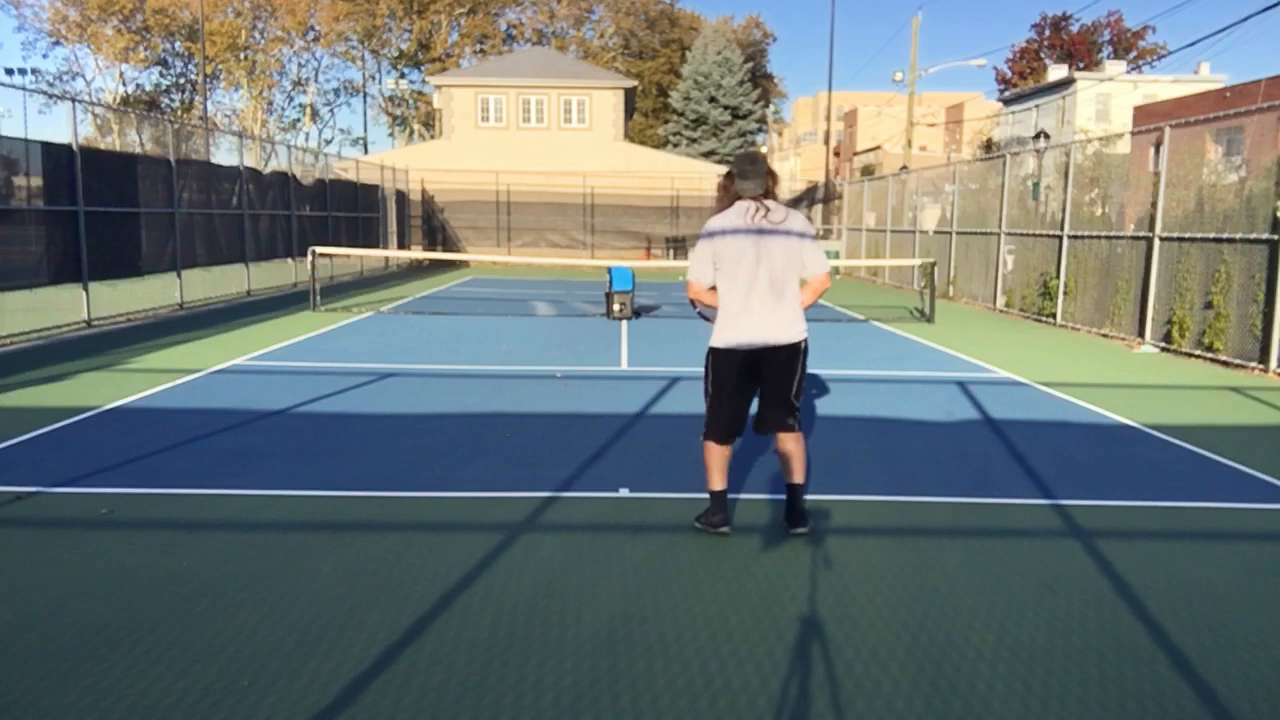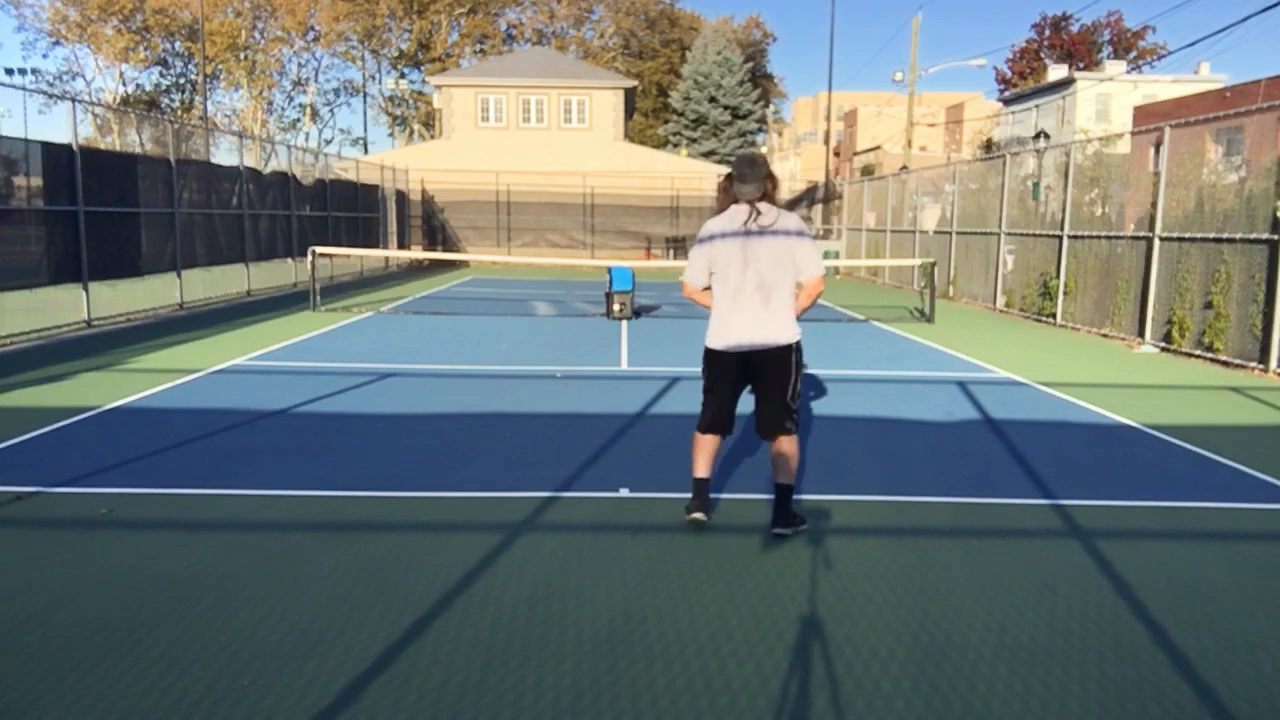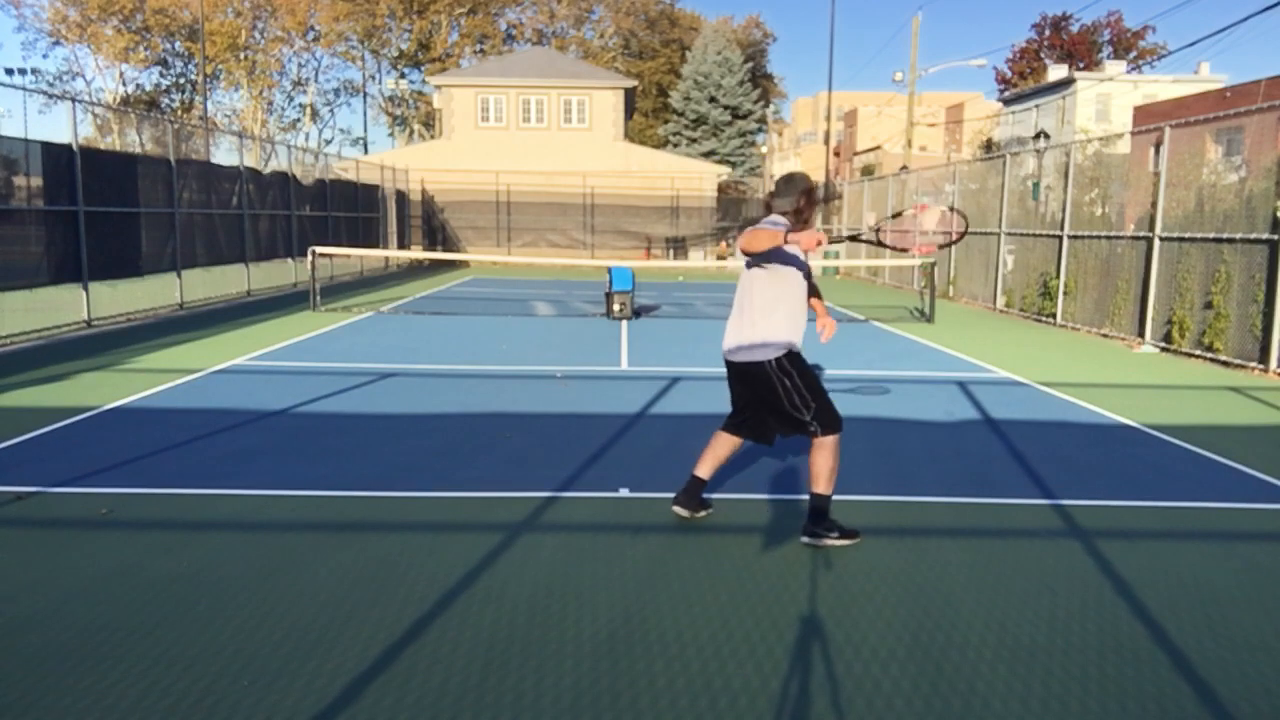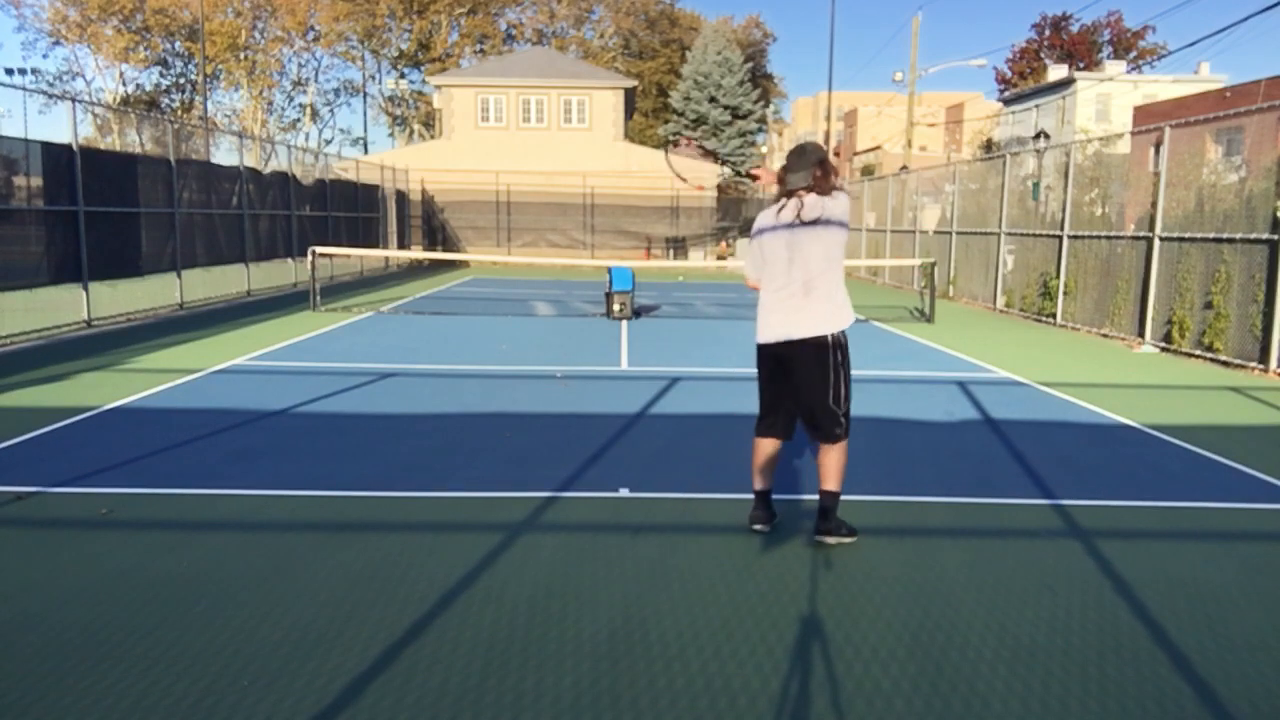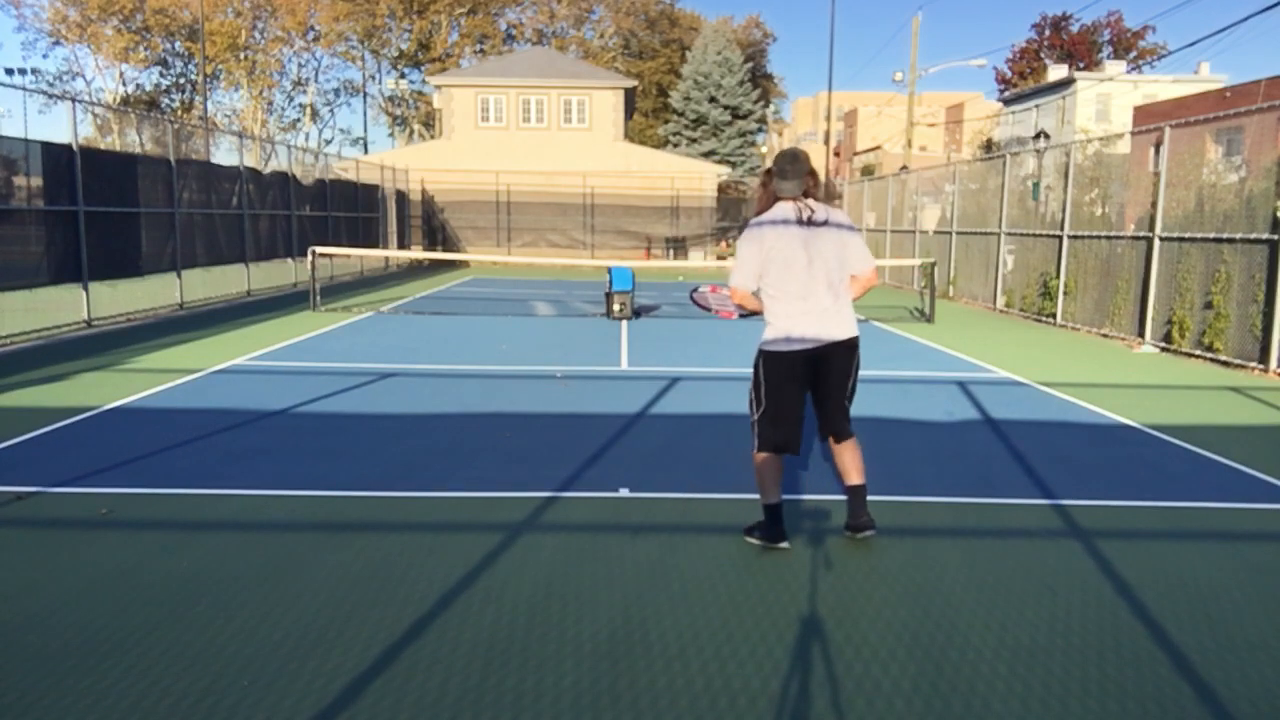
dt=0.7s
person 1, frame 1
left shoulder: (717, 225)
right shoulder: (796, 222)
left elbow: (696, 288)
right elbow: (821, 280)
left hip: (731, 342)
right hip: (787, 340)
left knee: (718, 428)
right knee: (788, 424)
left ankle: (717, 510)
right ankle: (796, 510)
person 1, frame 2
left shoulder: (712, 229)
right shoulder: (791, 225)
left elbow: (691, 288)
right elbow: (816, 284)
left hip: (723, 343)
right hip: (777, 343)
left knee: (711, 420)
right knee: (784, 428)
left ankle: (698, 497)
right ankle: (783, 512)
person 1, frame 3
left shoulder: (787, 238)
right shoulder: (774, 229)
left elbow: (802, 278)
right elbow: (747, 241)
left wrist: (822, 312)
right wrist: (793, 239)
left hip: (742, 351)
right hip: (768, 354)
left knee: (737, 425)
right knee: (826, 428)
left ankle: (689, 494)
right ankle: (818, 522)
person 1, frame 4
left shoulder: (765, 221)
right shoulder: (838, 207)
right wrist: (778, 181)
left hip: (773, 338)
right hip: (822, 335)
left knee: (769, 425)
right knee: (832, 429)
left ankle: (762, 507)
right ankle: (828, 518)
person 1, frame 5
left shoulder: (759, 228)
right shoulder: (838, 221)
left elbow: (739, 294)
right elbow: (868, 275)
left hip: (784, 346)
right hip: (839, 340)
left knee: (767, 438)
right knee: (840, 431)
left ankle: (773, 525)
right ankle: (859, 513)
